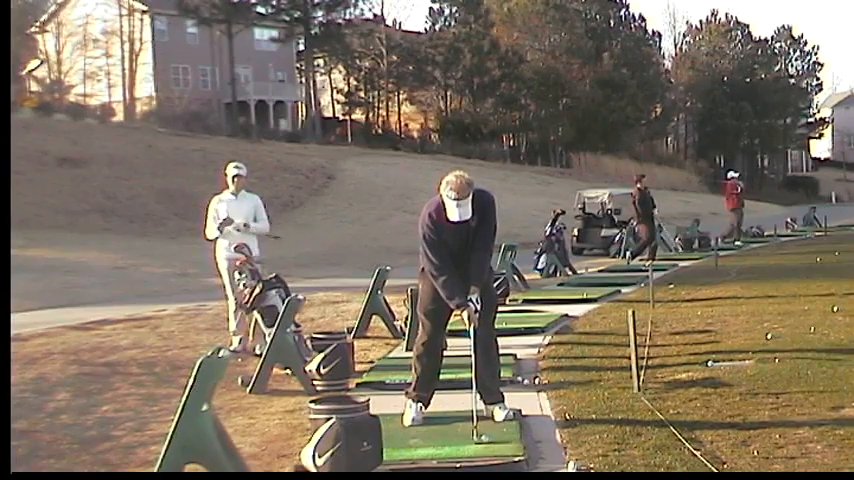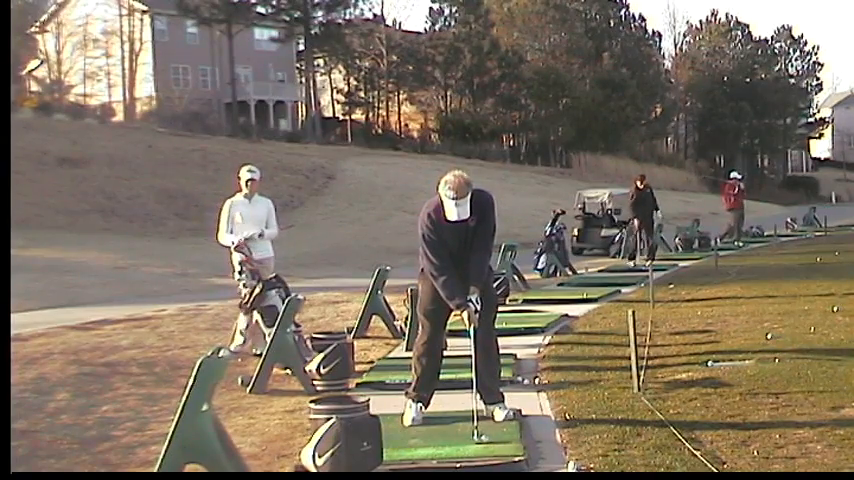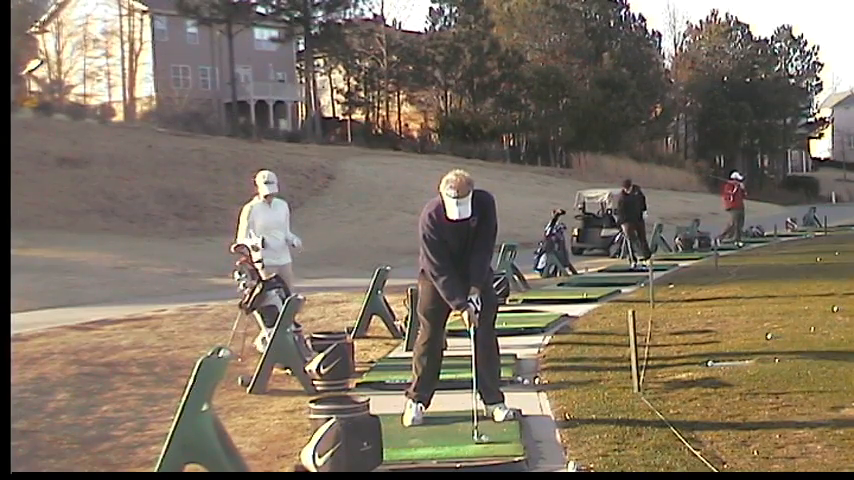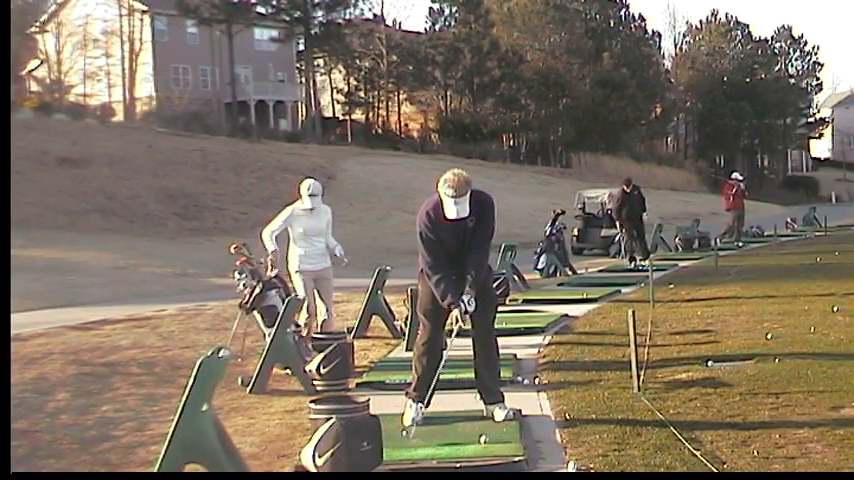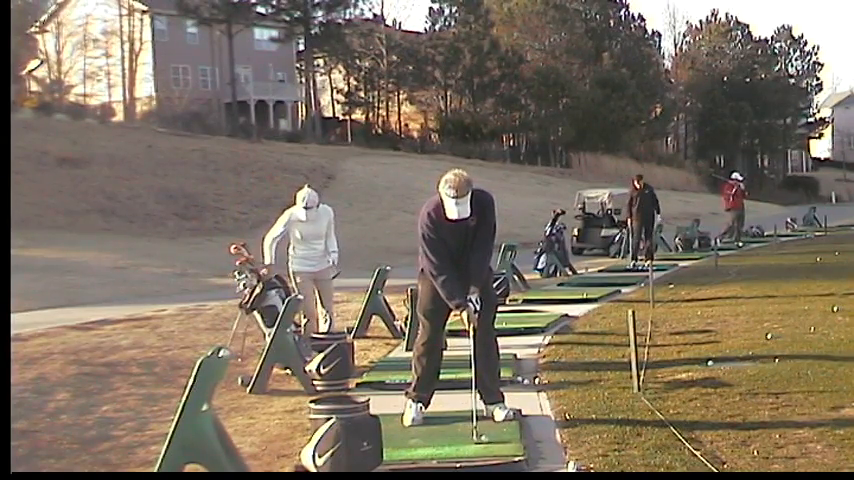
dt=1s
person 1, frame 1
left shoulder: (485, 202)
right shoulder: (430, 215)
left elbow: (484, 249)
right elbow: (437, 267)
left wrist: (474, 290)
right wrist: (460, 304)
left hip: (477, 273)
right hip: (438, 276)
left knee: (485, 334)
right knee: (429, 336)
left ankle: (493, 399)
right ankle: (416, 400)
person 1, frame 2
left shoulder: (484, 202)
right shoulder: (429, 215)
left elbow: (483, 249)
right elbow: (437, 267)
left wrist: (474, 290)
right wrist: (459, 304)
left hip: (477, 273)
right hip: (437, 277)
left knee: (485, 335)
right knee: (429, 336)
left ankle: (493, 399)
right ankle: (416, 399)
person 1, frame 3
left shoulder: (485, 203)
right shoulder: (430, 215)
left elbow: (483, 250)
right elbow: (438, 268)
left wrist: (475, 291)
right wrist: (460, 304)
left hip: (477, 274)
right hip: (437, 277)
left knee: (485, 335)
right knee: (429, 335)
left ankle: (493, 400)
right ankle: (416, 400)
person 1, frame 4
left shoulder: (484, 203)
right shoulder: (428, 214)
left elbow: (480, 250)
right elbow: (433, 265)
left wrist: (469, 291)
right wrist: (451, 302)
left hip: (475, 274)
right hip: (436, 276)
left knee: (485, 334)
right knee: (429, 334)
left ankle: (493, 400)
right ankle: (416, 400)
person 1, frame 5
left shoulder: (484, 202)
right shoulder: (429, 215)
left elbow: (483, 249)
right elbow: (438, 267)
left wrist: (474, 291)
right wrist: (459, 304)
left hip: (476, 273)
right hip: (437, 276)
left knee: (485, 334)
right knee: (429, 335)
left ankle: (493, 400)
right ankle: (416, 400)
person 2, frame 1
left shoulder: (254, 200)
right shoulder: (217, 201)
left elbow: (265, 227)
right elbow: (209, 233)
left wrist: (244, 225)
right wrist: (220, 227)
left hip: (250, 255)
right hip: (226, 255)
right knee: (234, 298)
right ankle: (238, 340)
person 2, frame 2
left shoulder: (266, 203)
right shoulder: (231, 204)
left elbow: (274, 231)
right elbow: (222, 236)
left wrist: (258, 233)
right wrist: (236, 240)
left hip: (265, 257)
right hip: (243, 258)
left ankle: (260, 343)
right ankle: (240, 341)
person 2, frame 3
left shoulder: (282, 205)
right shoulder: (250, 209)
right elbow: (241, 239)
left wrist: (294, 240)
right wrist: (255, 242)
left hip: (284, 262)
right hip: (264, 264)
left ankle: (264, 340)
person 2, frame 4
left shoulder: (326, 211)
right shoulder: (291, 212)
right elbow: (267, 233)
left wrist: (337, 249)
right wrist: (273, 251)
left hip: (323, 267)
right hip: (301, 268)
left knee: (327, 310)
right knee: (309, 311)
person 2, frame 5
left shoulder: (326, 212)
right shoulder: (289, 216)
right elbow: (270, 239)
left wrist: (333, 254)
right wrist: (269, 263)
left hip: (323, 267)
right hip: (300, 268)
left knee: (327, 310)
right knee: (309, 313)
